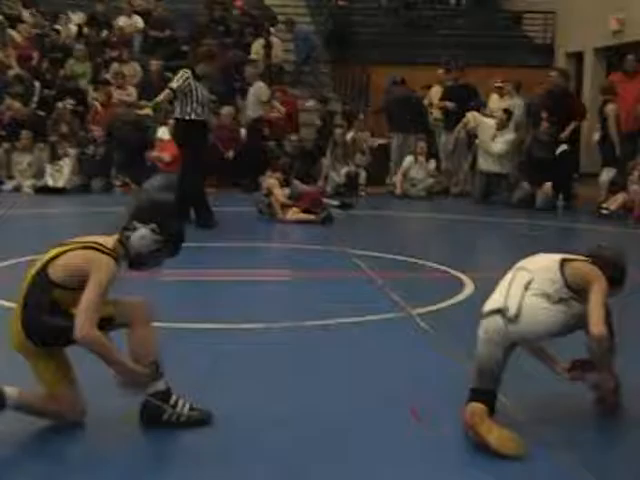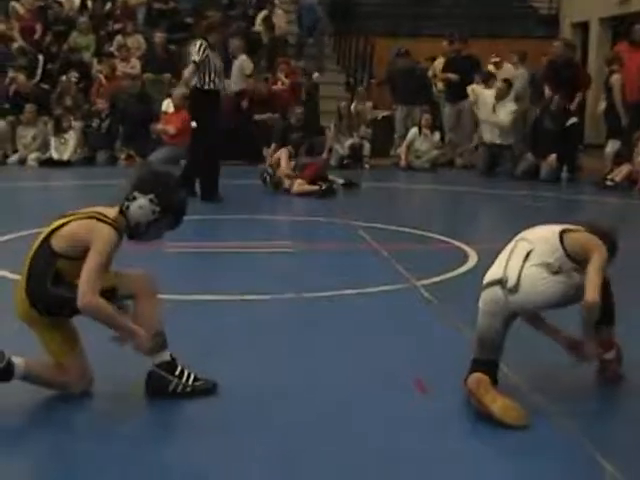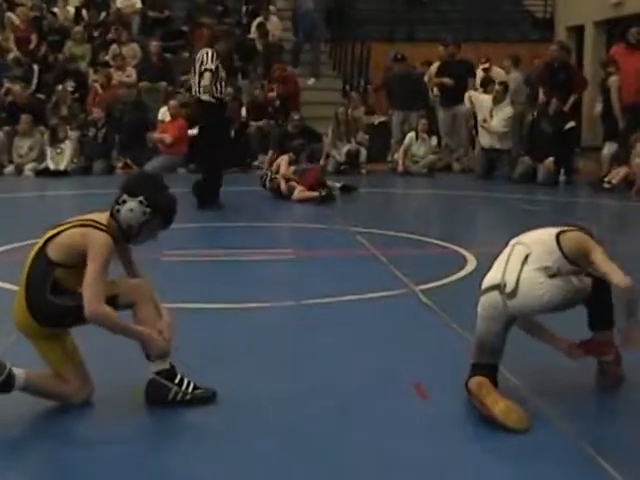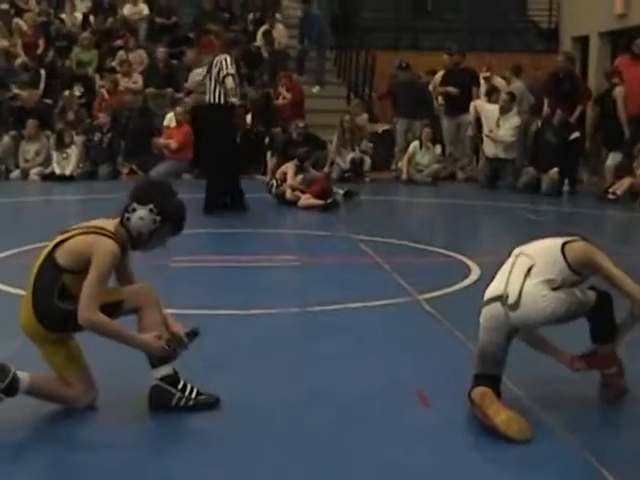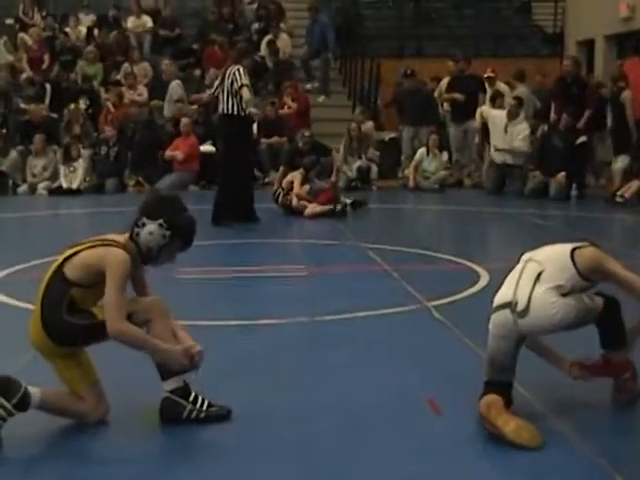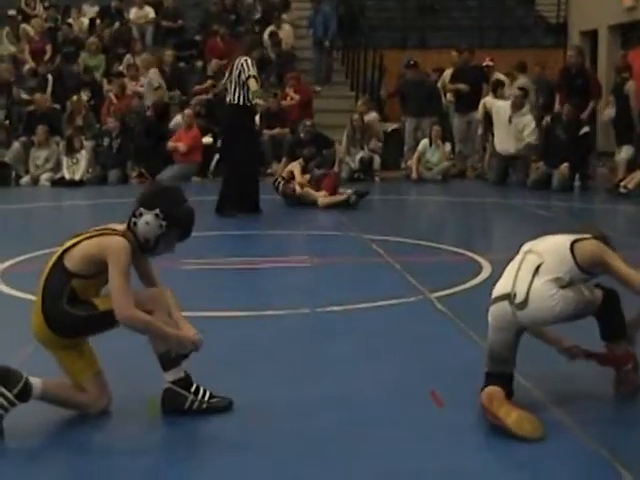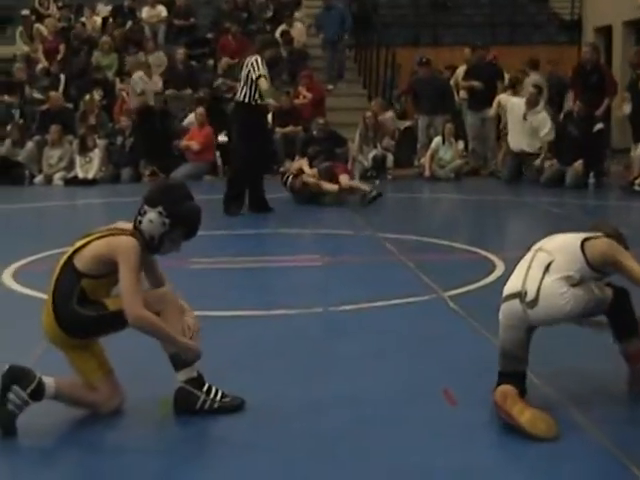
dt=0.3s
person 1, frame 1
left shoulder: (103, 247)
right shoulder: (105, 263)
left elbow: (95, 317)
right elbow: (85, 333)
left wrist: (120, 365)
right wrist: (128, 369)
left hip: (34, 324)
right hip: (39, 326)
left knee: (73, 412)
right knee: (138, 312)
right ankle: (159, 402)
person 1, frame 2
left shoulder: (108, 219)
right shoulder: (106, 233)
left elbow: (97, 283)
right elbow: (87, 301)
left wrist: (124, 314)
right wrist: (135, 333)
left hip: (40, 295)
right hip: (43, 297)
left knee: (79, 382)
right knee: (142, 284)
right ankle: (164, 373)
person 1, frame 3
left shoulder: (111, 227)
right shoulder: (100, 239)
left elbow: (137, 278)
right elbow: (94, 310)
left wrist: (161, 313)
right wrist: (147, 337)
left hip: (39, 306)
right hip: (42, 307)
left knee: (79, 392)
right knee: (139, 293)
right ankle: (164, 381)
person 1, frame 4
left shoulder: (116, 234)
right shoulder: (107, 247)
left elbow: (128, 289)
right elbow: (88, 317)
left wrist: (168, 322)
right wrist: (140, 341)
left hip: (46, 311)
right hip: (49, 312)
left knee: (83, 397)
right knee: (145, 297)
right ankle: (150, 386)
person 1, frame 5
left shoulder: (126, 248)
right shoulder: (118, 258)
left elbow: (146, 299)
right elbow: (116, 329)
left wrist: (182, 337)
right wrist: (167, 352)
left hip: (58, 326)
right hip: (57, 327)
left knee: (95, 411)
right knee: (153, 310)
right ankle: (178, 399)
person 1, frame 6
left shoulder: (129, 239)
right shoulder: (118, 246)
left elbow: (157, 288)
right elbow: (126, 315)
left wrist: (181, 324)
right wrist: (178, 339)
left hip: (61, 316)
right hip: (59, 318)
left knee: (97, 402)
right knee: (154, 302)
right ankle: (179, 389)
person 1, frame 7
left shoulder: (135, 236)
right shoulder: (128, 246)
left elbow: (158, 285)
right elbow: (135, 315)
left wrist: (185, 313)
right wrist: (183, 345)
left hip: (73, 316)
right hip: (69, 318)
left knee: (110, 400)
right knee: (164, 302)
left ankle: (29, 386)
right ankle: (192, 389)
person 2, frame 1
left shoulder: (549, 266)
right shoulder: (595, 276)
right elbow: (598, 332)
left wrist: (556, 365)
right wrist: (605, 371)
left hip: (491, 322)
right hip: (531, 315)
left knee: (481, 396)
right knee: (598, 318)
left ankle: (476, 411)
right ankle: (607, 393)
person 2, frame 2
left shoulder: (549, 238)
right shoulder: (595, 245)
right elbow: (591, 300)
right wrist: (588, 338)
left hip: (491, 292)
right hip: (530, 285)
left knee: (483, 365)
right knee: (599, 288)
left ankle: (479, 381)
right ankle: (608, 359)
person 2, frame 3
left shoulder: (531, 243)
right shoulder: (581, 242)
right elbow: (623, 284)
left wrist: (562, 345)
left hip: (490, 298)
right hip: (528, 289)
left knee: (482, 370)
right knee: (598, 288)
left ankle: (480, 384)
right ankle: (608, 364)
person 2, frame 4
left shoulder: (532, 254)
right shoulder: (585, 252)
left wrist: (565, 358)
right wrist: (615, 335)
left hip: (492, 309)
right hip: (532, 301)
left knee: (485, 379)
right knee: (601, 302)
left ankle: (483, 395)
right ankle: (611, 377)
person 2, frame 5
left shoulder: (538, 260)
right shoulder: (594, 256)
left wrist: (563, 365)
left hip: (501, 315)
right hip: (541, 308)
left knee: (496, 387)
right knee: (609, 307)
left ankle: (492, 403)
person 2, frame 6
left shoulder: (543, 248)
right shoulder: (594, 248)
left wrist: (560, 344)
left hip: (499, 307)
right hip: (539, 300)
left knee: (498, 378)
right knee: (607, 299)
left ankle: (493, 394)
person 2, frame 7
left shoulder: (561, 245)
right shoulder: (606, 247)
left wrist: (596, 323)
left hip: (511, 306)
right hip: (548, 299)
left knee: (511, 379)
right knee: (618, 298)
left ankle: (505, 392)
person 3, frame 1
left shoulder: (201, 80)
right shoulder: (185, 75)
right elbow: (170, 92)
right wrist: (154, 105)
left hip: (199, 129)
right hip: (186, 129)
left knee: (189, 171)
right knee: (194, 172)
left ankle: (180, 212)
right ankle: (203, 216)
person 3, frame 2
left shoulder: (211, 49)
right shoulder: (201, 45)
right elbow: (193, 66)
right wrist: (184, 84)
left hip: (210, 98)
right hip: (203, 98)
left knee: (201, 143)
right knee: (208, 143)
left ankle: (186, 181)
right ankle: (209, 190)
person 3, frame 3
left shoulder: (204, 54)
right shoulder: (209, 53)
right elbow: (207, 74)
right wrist: (206, 92)
left hip: (210, 108)
right hip: (211, 108)
left knee: (219, 151)
right knee: (214, 153)
left ankle: (202, 188)
right ankle: (207, 197)
person 3, frame 4
left shoulder: (215, 61)
right shoulder: (226, 59)
right elbow: (228, 78)
right wrist: (232, 96)
left hip: (211, 112)
right hip: (220, 113)
left knee: (229, 158)
right knee: (221, 159)
left ankle: (234, 200)
right ankle: (213, 204)
person 3, frame 5
left shoulder: (226, 73)
right shoulder: (238, 70)
left elbow: (210, 94)
right elbow: (244, 90)
right wrist: (250, 107)
left hip: (227, 122)
right hip: (234, 124)
left knee: (241, 169)
right knee: (230, 170)
left ankle: (242, 212)
right ankle: (221, 215)
person 3, frame 6
left shoulder: (237, 63)
right shoulder: (246, 62)
left elbow: (225, 85)
right elbow: (251, 81)
right wrist: (256, 98)
left hip: (235, 112)
right hip: (240, 114)
left knee: (248, 159)
right knee: (235, 161)
left ankle: (246, 202)
right ankle: (226, 204)
person 3, frame 7
left shoulder: (253, 60)
right shoulder: (256, 60)
right elbow: (262, 81)
right wrist: (268, 99)
left hip: (252, 112)
right hip: (246, 112)
left knee: (257, 157)
right knee: (243, 158)
left ankle: (257, 202)
right ankle: (232, 201)
